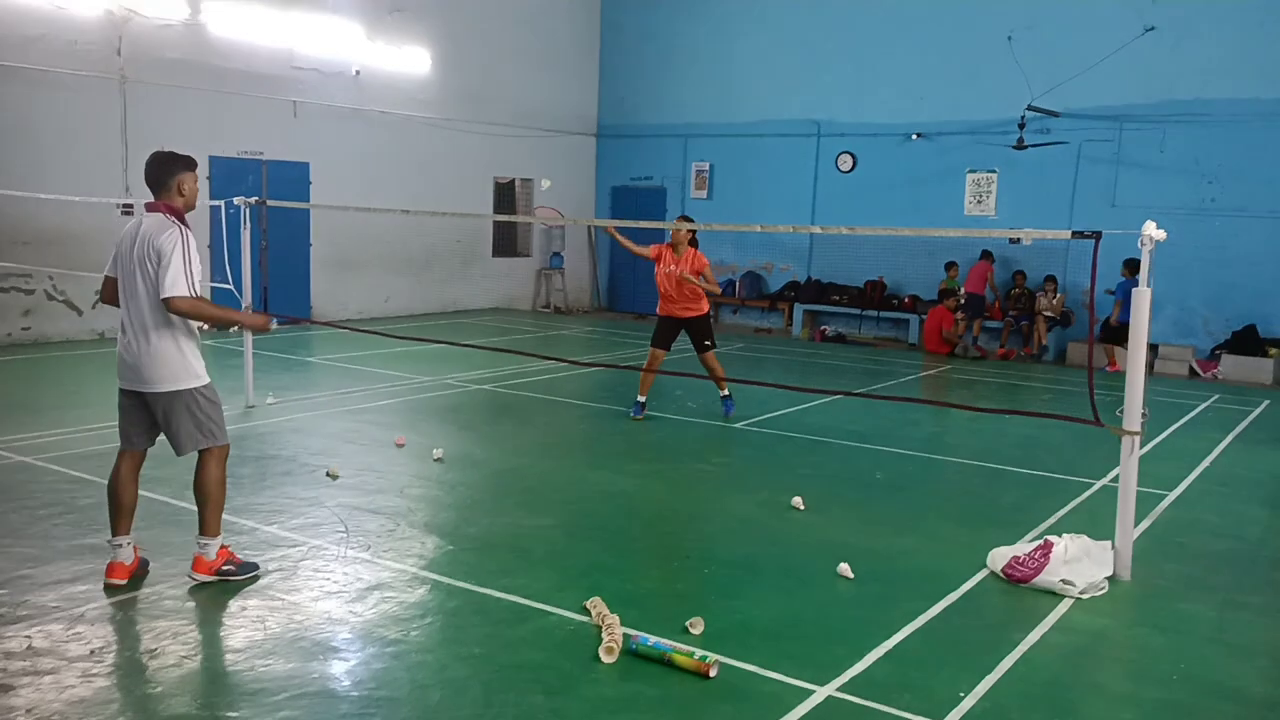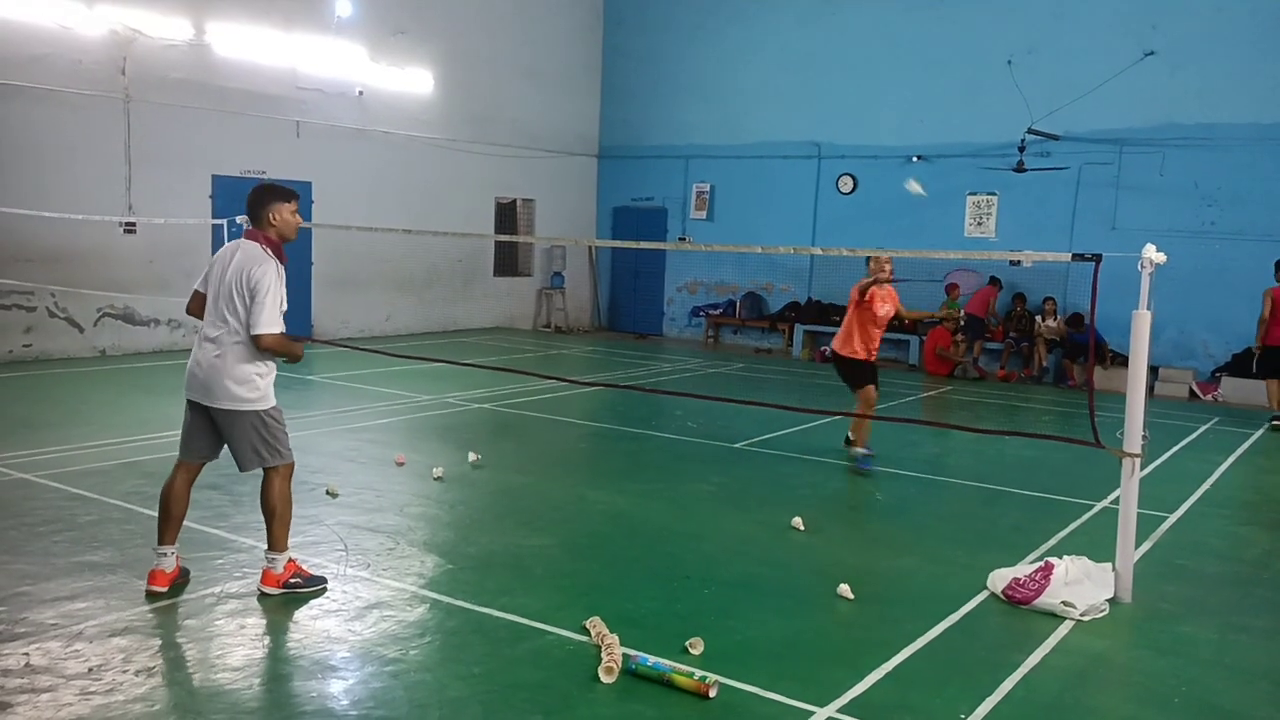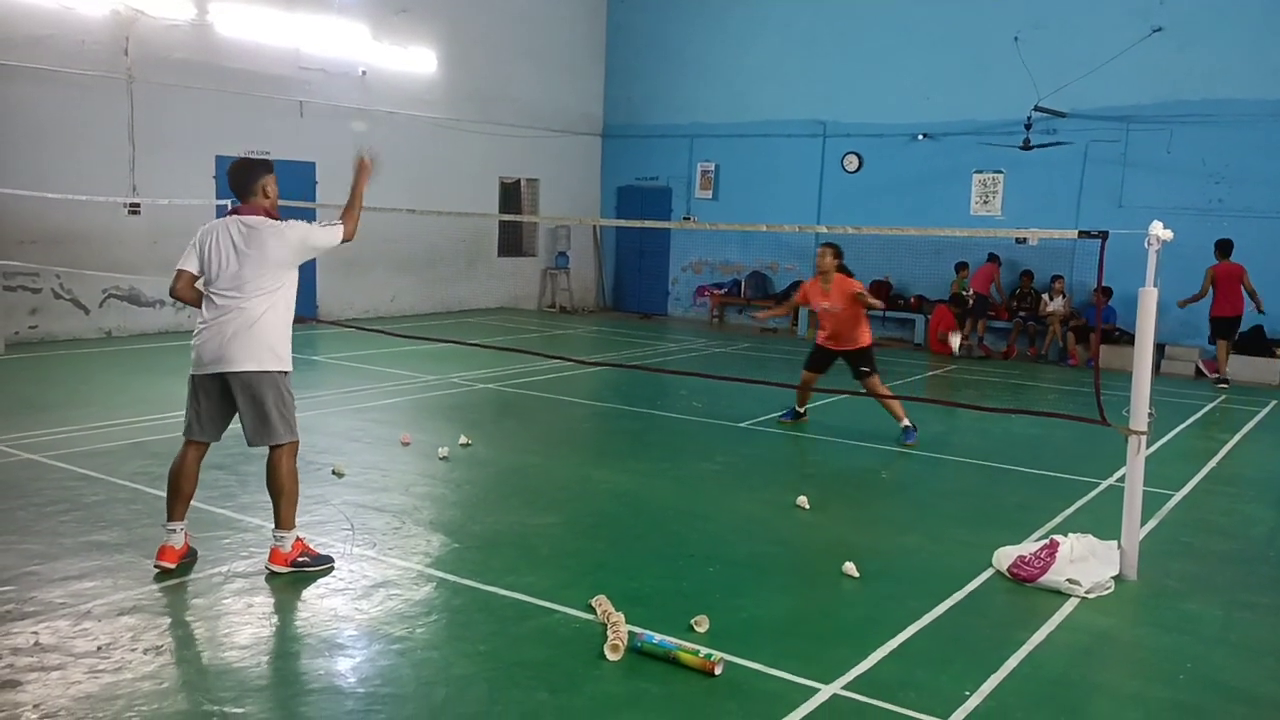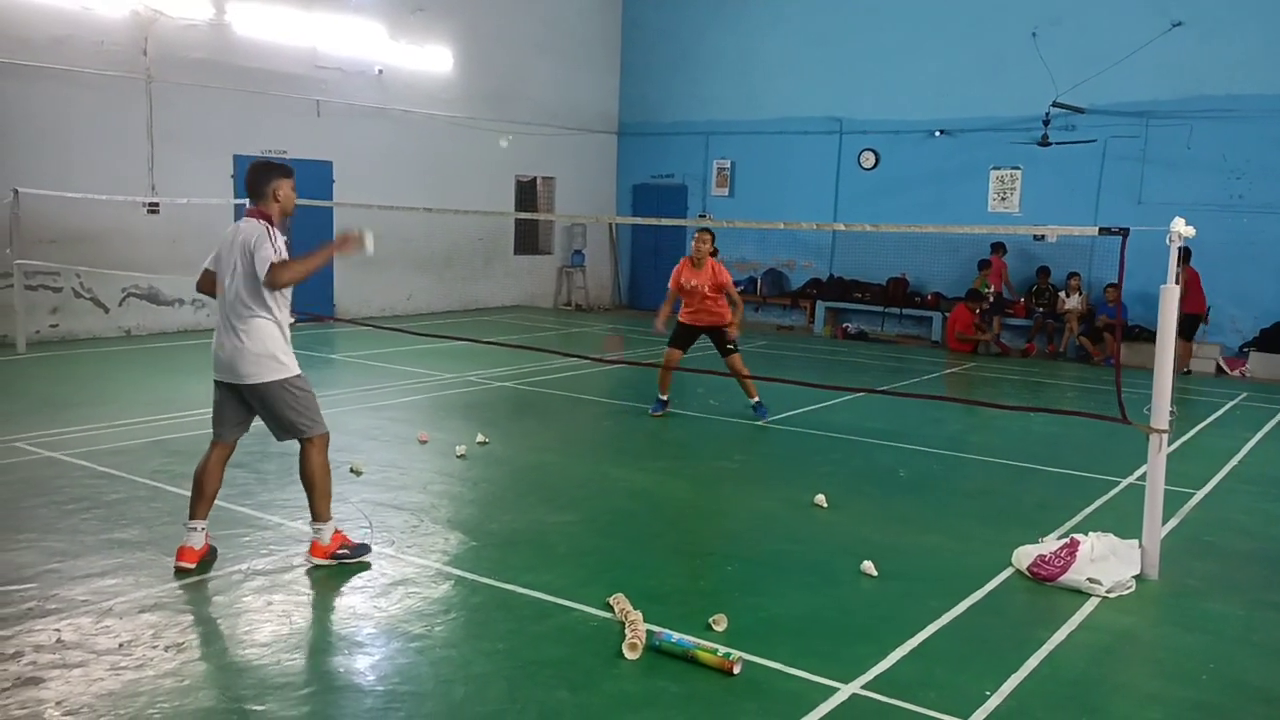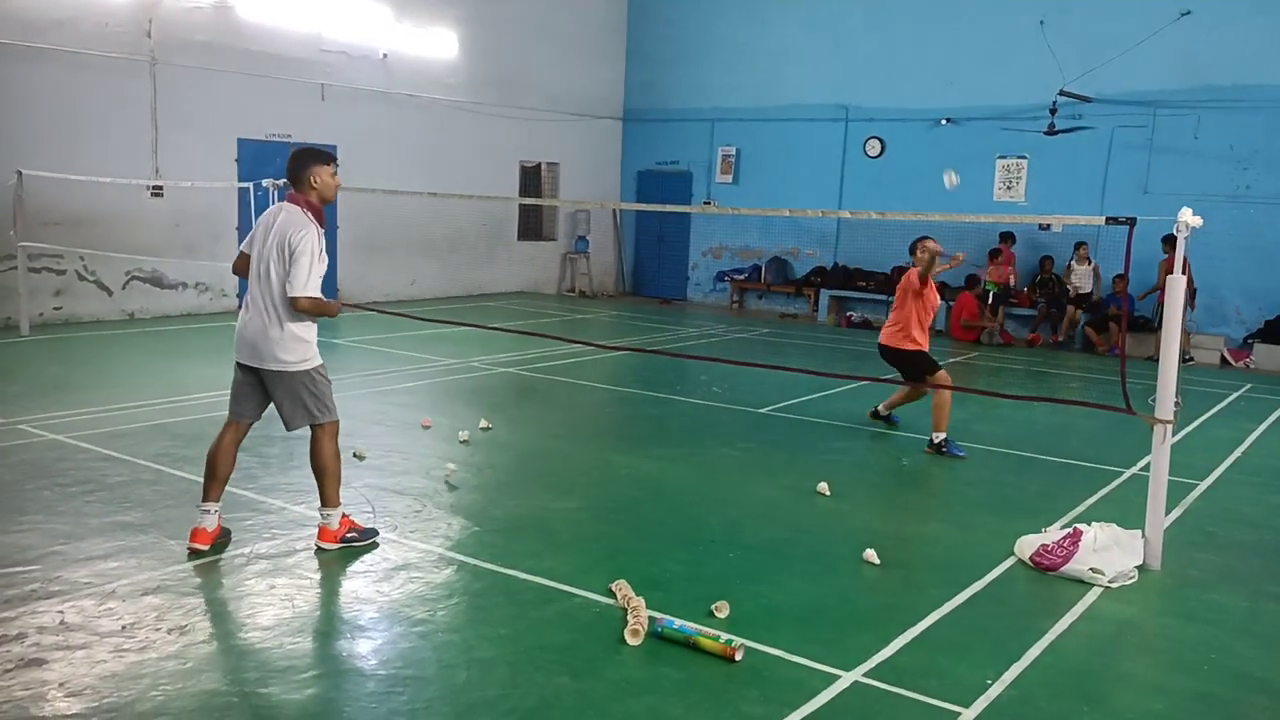
dt=1s
person 1, frame 1
left shoulder: (131, 231)
right shoulder: (174, 234)
left elbow: (109, 294)
right elbow: (177, 302)
right wrist: (241, 319)
left hip: (133, 367)
right hip: (175, 369)
left knee: (130, 455)
right knee: (213, 451)
left ankle: (121, 558)
right ankle: (210, 556)
person 1, frame 2
left shoulder: (227, 252)
right shoulder: (267, 267)
left elbow: (195, 307)
right elbow: (266, 339)
right wrist: (295, 350)
left hip: (202, 380)
right hip: (242, 388)
left knee: (186, 467)
right knee: (279, 468)
left ankle: (164, 566)
right ankle: (277, 569)
person 1, frame 3
left shoulder: (209, 232)
right shoulder: (288, 234)
left elbow: (179, 289)
right elbow: (348, 228)
right wrist: (361, 179)
left hip: (208, 354)
right hip: (257, 358)
left knee: (194, 444)
right knee: (283, 446)
left ankle: (173, 542)
right ankle: (285, 547)
person 1, frame 4
left shoulder: (236, 232)
right shoulder: (263, 235)
left elbow: (206, 284)
right elbow: (278, 277)
right wrist: (331, 250)
left hip: (229, 360)
right hip: (267, 361)
left knee: (221, 444)
right knee: (315, 438)
left ankle: (193, 542)
right ankle: (324, 538)
person 1, frame 5
left shoulder: (271, 215)
right shoulder: (306, 231)
left elbow: (240, 267)
right elbow: (302, 302)
right wrist: (332, 307)
left hip: (251, 342)
right hip: (289, 349)
left knee: (235, 427)
right knee: (325, 427)
left ankle: (206, 524)
right ankle: (332, 525)
person 2, frame 1
left shoulder: (698, 259)
right shoulder: (661, 251)
left elbow: (717, 289)
right elbow: (635, 249)
left wrist: (695, 280)
right wrist: (613, 232)
left hip: (696, 314)
right hip: (669, 314)
left knee: (709, 359)
right knee: (654, 357)
left ankle: (726, 395)
right ankle: (641, 401)
person 2, frame 2
left shoulder: (890, 293)
right shoulder: (864, 289)
left elbow: (905, 314)
right elbow: (862, 288)
left wrist: (935, 315)
right wrist: (875, 279)
left hip: (868, 354)
right hip: (847, 352)
left knee: (870, 399)
right knee: (868, 399)
left ankle: (853, 437)
right ankle: (859, 449)
person 2, frame 3
left shoulder: (849, 285)
right shoulder: (809, 286)
left elbow: (878, 304)
right elbow: (788, 307)
left wrist: (869, 301)
right wrist: (765, 314)
left hip: (856, 343)
right hip: (826, 341)
left knee: (874, 387)
right knee: (806, 380)
left ankle: (906, 426)
right ankle: (798, 411)
person 2, frame 4
left shoulder: (718, 271)
right shoulder: (681, 267)
left elbow: (737, 302)
right elbow: (671, 298)
left wrist: (734, 326)
right wrist: (661, 319)
left hip: (720, 321)
right hip: (689, 320)
left knee: (736, 365)
right knee: (669, 359)
left ankle: (756, 402)
right ankle: (663, 399)
person 2, frame 5
left shoulder: (925, 278)
right shoulder: (914, 276)
right elbow: (924, 273)
right wrist: (932, 254)
left hip: (908, 344)
right hip: (901, 345)
left knee: (920, 388)
right knee: (943, 383)
left ankle: (881, 411)
right ankle: (938, 441)
